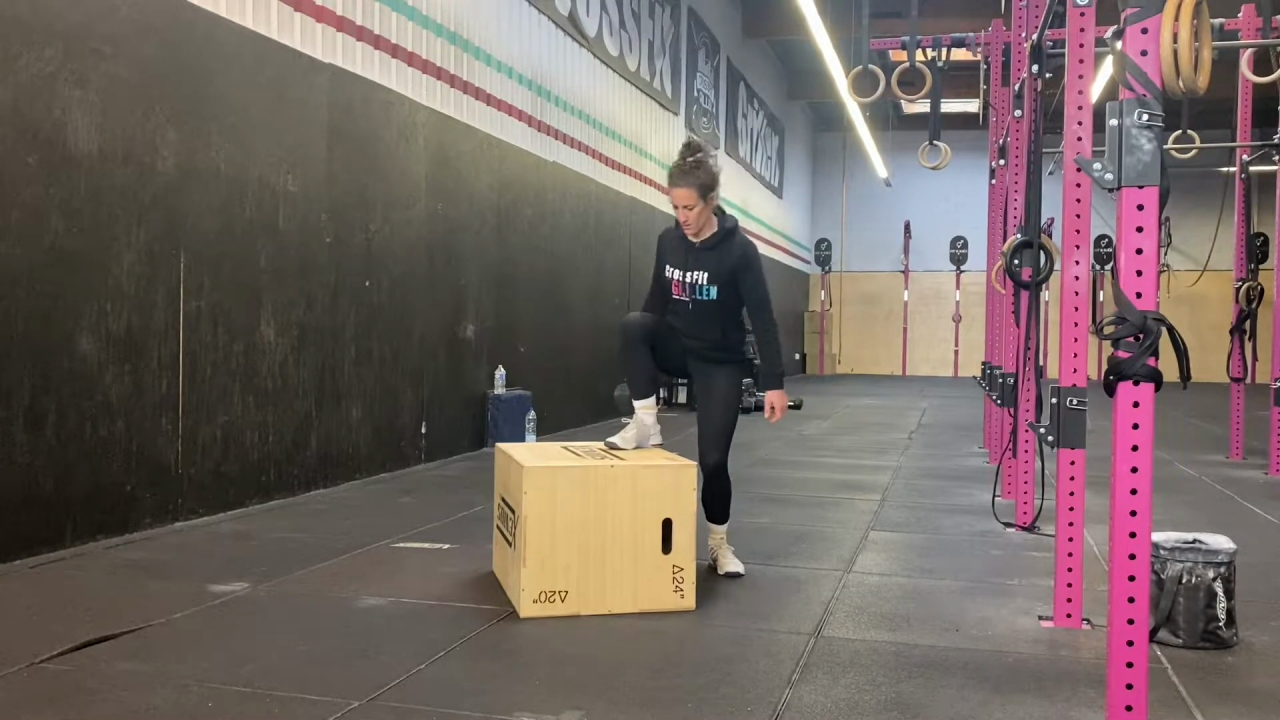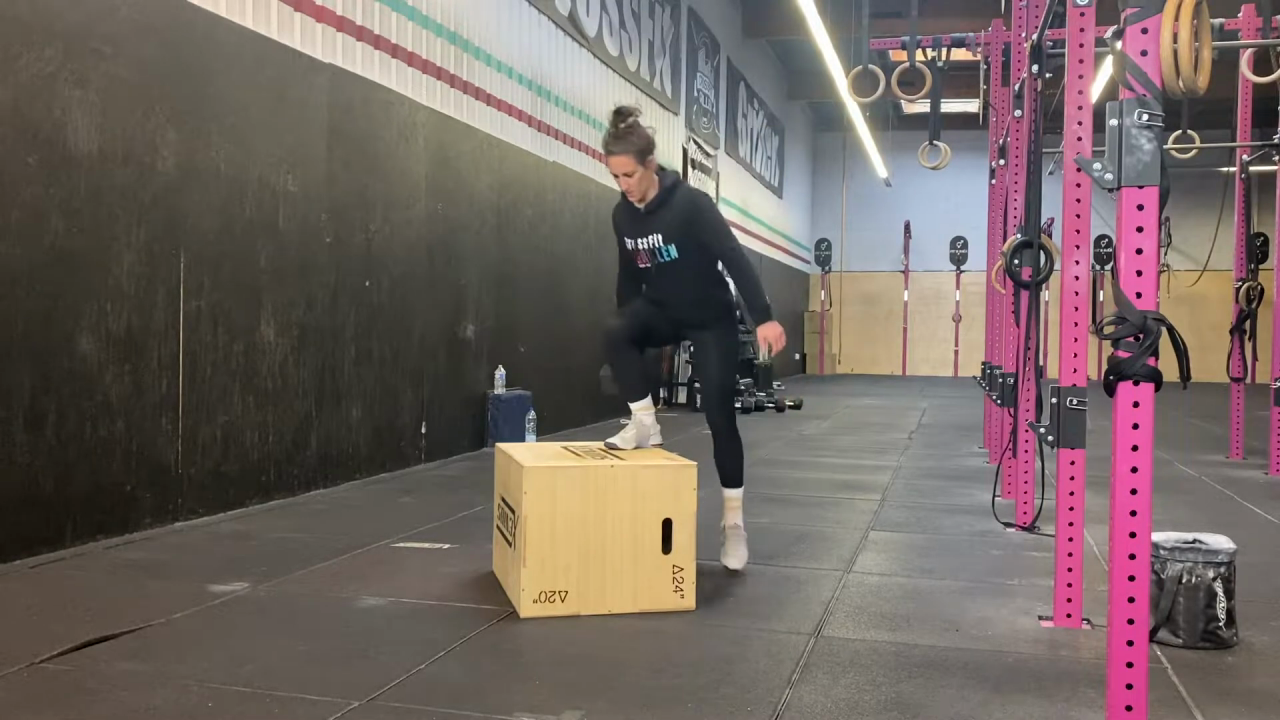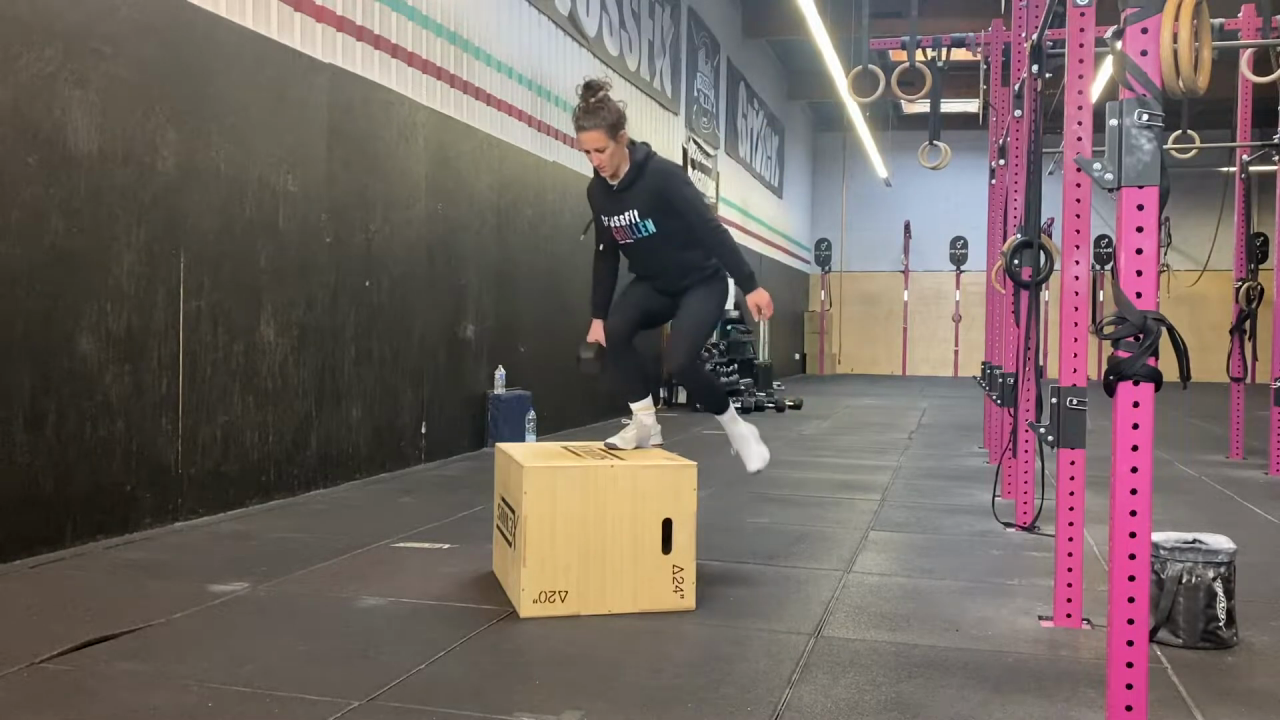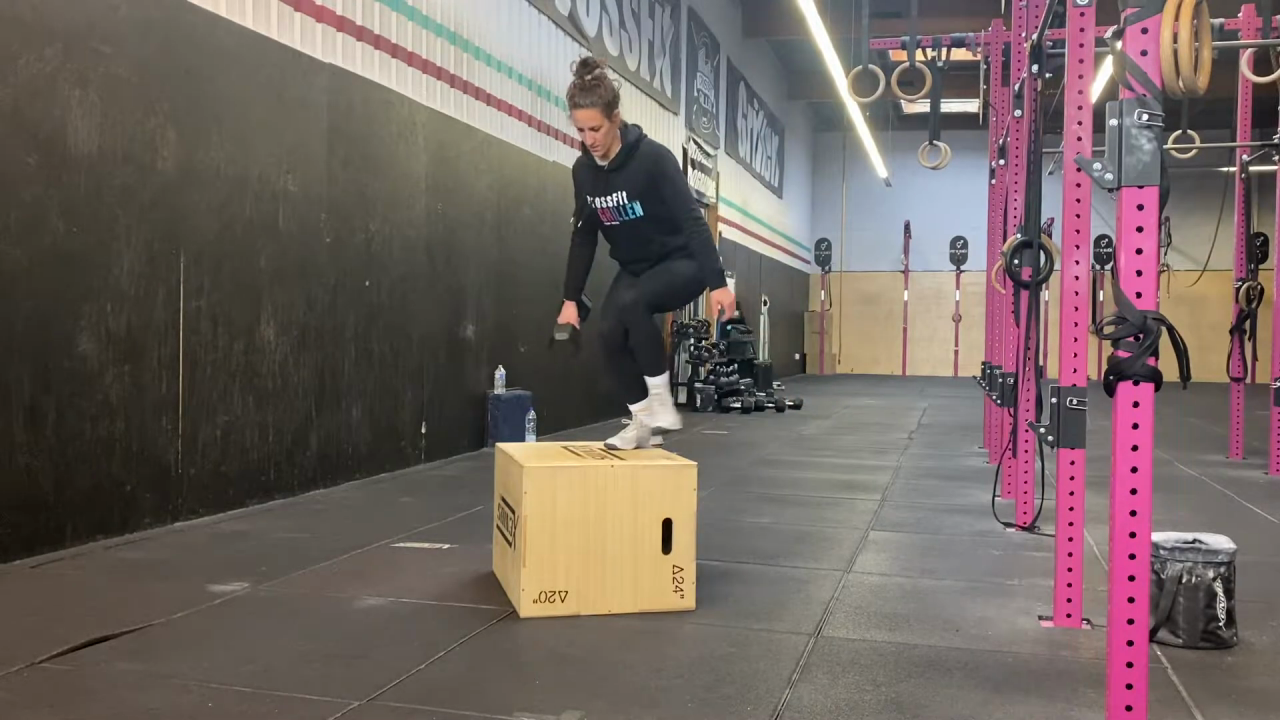
dt=0.2s
person 1, frame 1
left shoulder: (739, 251)
right shoulder: (668, 241)
left elbow: (762, 319)
right elbow: (656, 300)
left wrist: (774, 383)
right wrist: (642, 356)
left hip: (721, 362)
right hip: (676, 347)
left knee: (713, 459)
right knee: (633, 323)
left ankle: (719, 544)
right ankle: (645, 424)
person 1, frame 2
left shoulder: (690, 202)
right shoulder: (623, 214)
left elbow: (735, 260)
right elbow: (628, 275)
left wrist: (764, 319)
right wrist: (627, 337)
left hip: (711, 319)
right hip: (661, 313)
left knee: (719, 418)
right knee: (616, 332)
left ankle: (732, 520)
right ankle: (644, 421)
person 1, frame 3
left shoulder: (661, 175)
right shoulder: (597, 191)
left elbow: (712, 227)
right elbow: (606, 255)
left wrist: (750, 286)
right wrist: (597, 316)
left hip: (701, 281)
right hip: (655, 283)
left knee: (680, 361)
right knee: (614, 332)
left ankle: (735, 425)
right ankle: (645, 422)
person 1, frame 4
left shoulder: (653, 158)
right shoulder: (583, 170)
left elbow: (691, 219)
right elbow: (584, 236)
left wrist: (717, 282)
right wrist: (570, 298)
left hip: (681, 262)
right hip: (634, 267)
left knee: (631, 303)
right knee: (609, 332)
left ankle: (661, 399)
right ankle: (644, 420)
